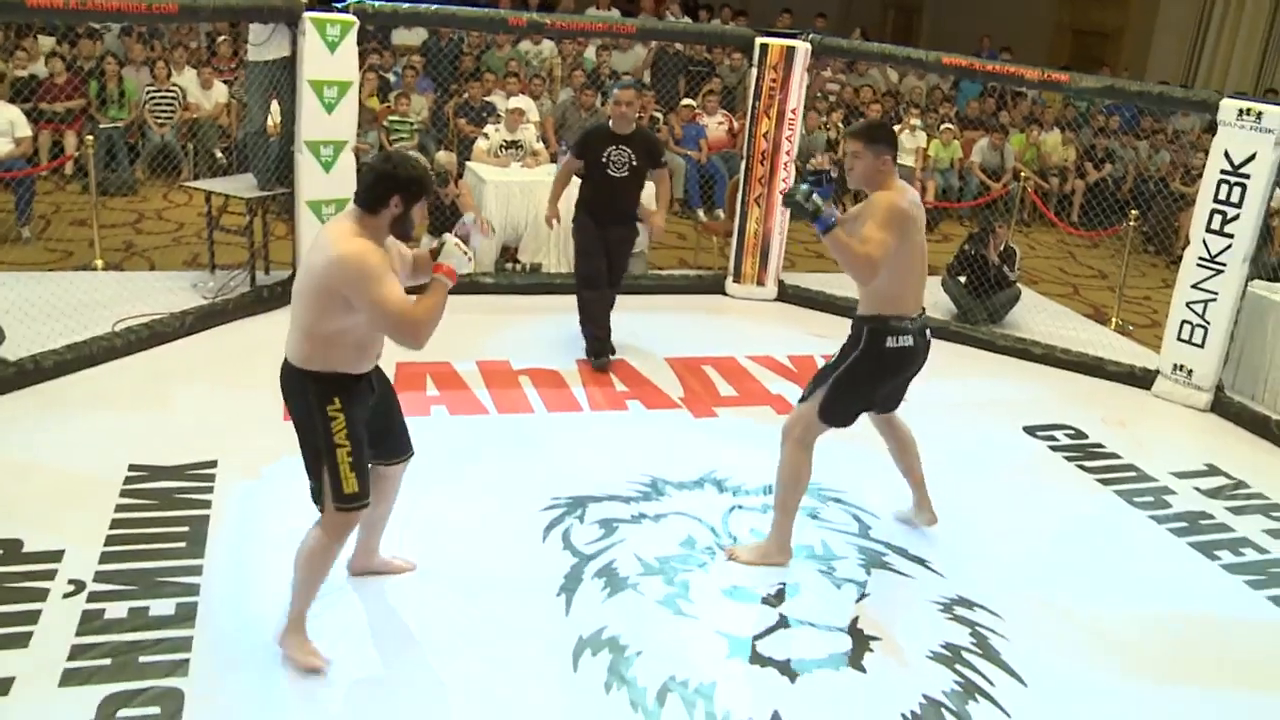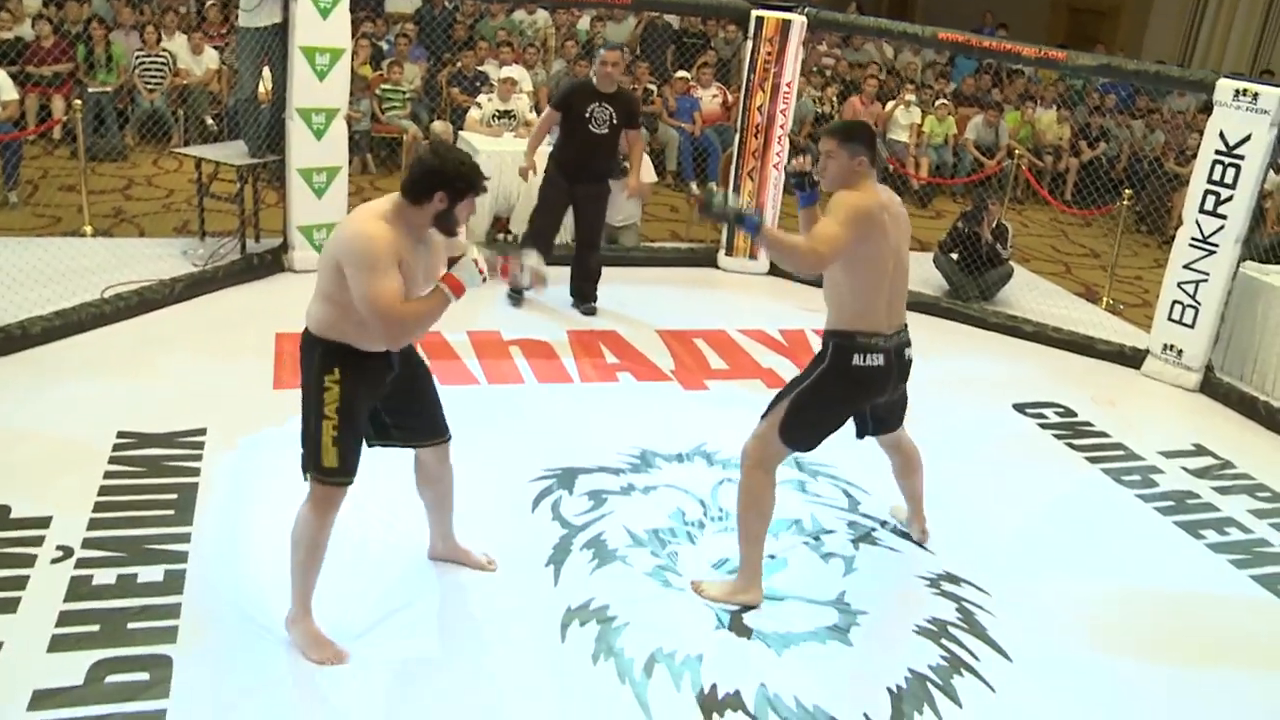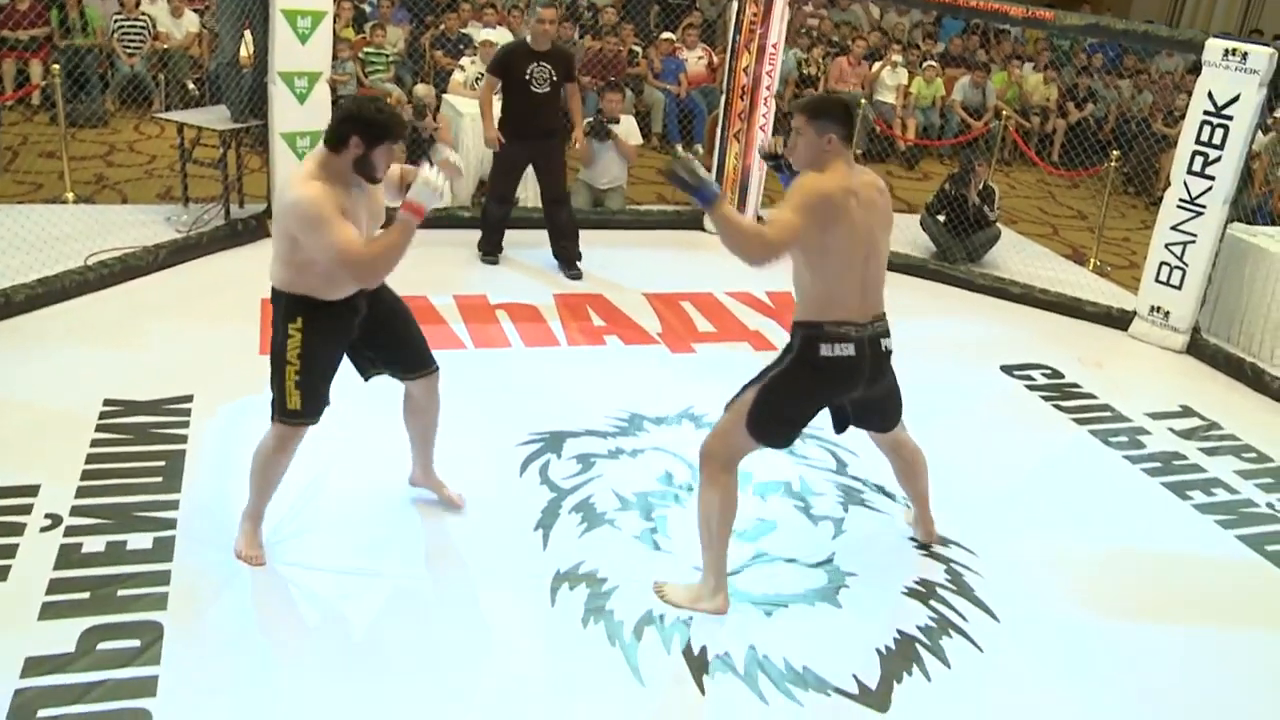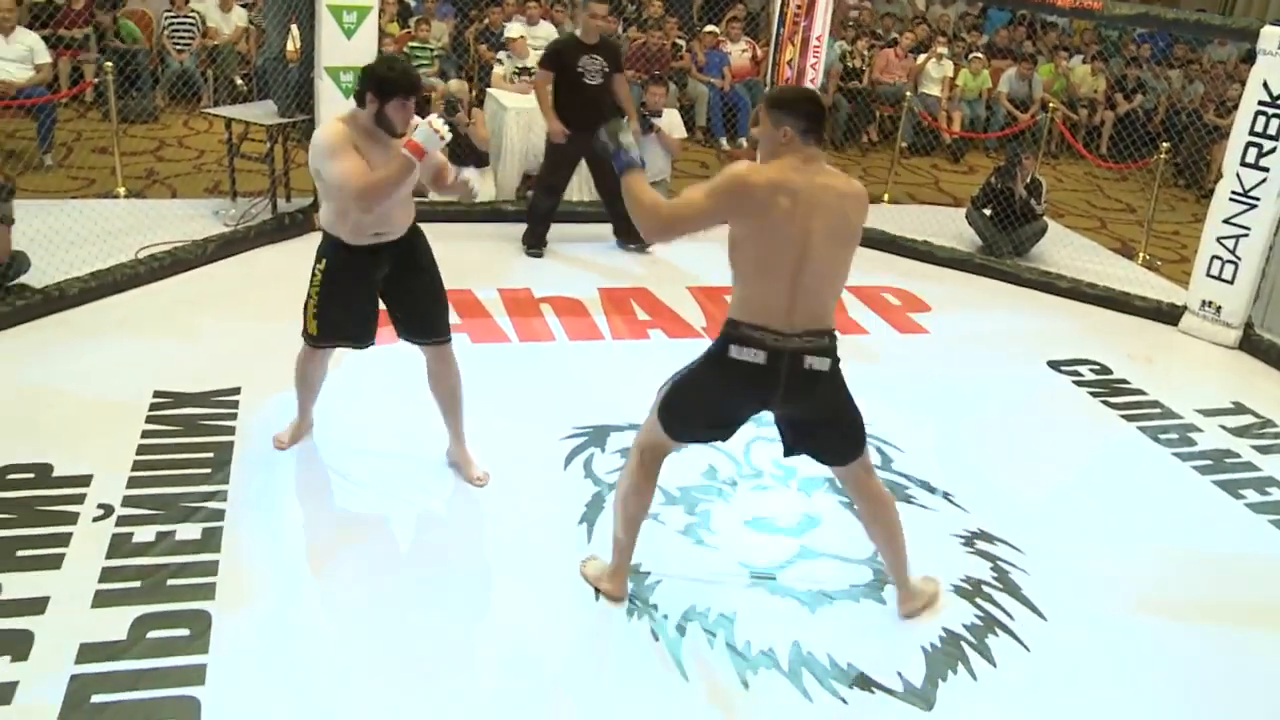
dt=0.5s
person 1, frame 1
left shoulder: (889, 203)
right shoulder: (888, 196)
left elbow: (865, 270)
right elbow: (843, 232)
left wrist: (821, 218)
right wrist: (821, 198)
left hip: (879, 339)
right hip: (906, 338)
left knee: (797, 431)
right knee: (886, 418)
left ankle: (777, 545)
right ankle: (922, 507)
person 1, frame 2
left shoulder: (853, 203)
right shoulder: (889, 202)
left elbow: (811, 257)
right elbow: (823, 248)
left wrist: (749, 222)
right wrist: (806, 198)
left hip: (849, 357)
right hip: (893, 353)
left knee: (758, 455)
right knee: (892, 436)
left ankle: (747, 582)
right ankle: (916, 519)
person 1, frame 3
left shoulder: (820, 190)
right shoulder: (872, 184)
left elbow: (759, 250)
left wrist: (705, 194)
right wrist: (789, 175)
left hip: (819, 351)
right hip: (874, 346)
left knee: (716, 452)
right knee: (892, 435)
left ankle: (710, 585)
right ankle: (926, 526)
person 1, frame 4
left shoulder: (749, 180)
right shoulder: (854, 195)
left elbow: (656, 225)
left wrist: (626, 162)
left hip: (741, 357)
right hip: (815, 363)
left knee: (648, 445)
right knee: (860, 477)
left ankle: (616, 572)
right ankle: (908, 590)
person 2, frame 1
left shoulder: (373, 232)
right shoulder: (352, 255)
left elbow: (410, 268)
right elbow: (412, 332)
left wrist: (452, 245)
right wrist: (446, 270)
left hip: (359, 372)
right hip: (321, 387)
left knee: (392, 462)
right knee: (341, 513)
left ankle: (366, 554)
right ankle: (295, 629)
person 2, frame 2
left shoulder: (425, 223)
right shoulder: (371, 236)
left elbow: (451, 256)
right elbow: (396, 327)
right wrist: (456, 284)
left hip: (392, 355)
right hip: (339, 359)
left knee: (435, 447)
right knee: (328, 490)
left ankle: (444, 542)
right ankle: (300, 615)
person 2, frame 3
left shoulder: (367, 165)
right shoulder: (308, 198)
left elbow: (398, 182)
right elbow: (367, 271)
left wrist: (422, 180)
right wrist: (416, 207)
left hip: (364, 291)
right hip: (308, 309)
left knee: (424, 377)
right knee: (291, 427)
left ankle: (424, 471)
right ankle: (250, 522)
person 2, frame 4
left shoulder: (416, 129)
right shoulder: (333, 139)
left elbow: (439, 177)
right elbow: (364, 201)
left wrist: (454, 181)
right wrist: (415, 151)
left hip: (404, 246)
right hip: (345, 253)
left knee: (439, 347)
right knee: (317, 347)
left ankle: (459, 448)
right ankle: (304, 418)
person 3, frame 1
left shoulder: (649, 142)
right shoulder: (592, 136)
left elbow: (662, 179)
right elbow: (567, 168)
left wrist: (660, 213)
right wrist: (552, 204)
left hip: (623, 224)
right hip: (589, 220)
left knee: (610, 282)
right knee: (591, 282)
left ankle: (598, 334)
right ankle: (598, 347)
person 3, frame 2
left shoulder: (628, 103)
right shoulder: (574, 91)
left elbow: (635, 140)
right elbow: (547, 121)
left wrist: (634, 174)
right wrist: (529, 155)
left hip: (596, 182)
right hip: (560, 175)
left knee: (590, 241)
right knee: (540, 230)
left ankle: (584, 296)
right ankle: (519, 283)
person 3, frame 3
left shoulder: (564, 57)
right shoulder: (510, 53)
left elbow: (572, 93)
right elbow: (488, 87)
left wrist: (578, 127)
right wrist: (489, 125)
left hip: (551, 138)
right hip: (512, 137)
left knee: (557, 197)
right knee: (500, 193)
left ankle: (568, 258)
right ankle: (489, 246)
person 3, frame 4
left shoulder: (611, 49)
right shoulder: (561, 47)
left elbow: (619, 84)
right elbow: (541, 83)
left wrist: (633, 117)
right wrist: (551, 120)
left hip: (602, 129)
right hip: (567, 130)
left knee: (615, 183)
right knee: (550, 185)
left ankle: (627, 234)
right ankle: (534, 239)
